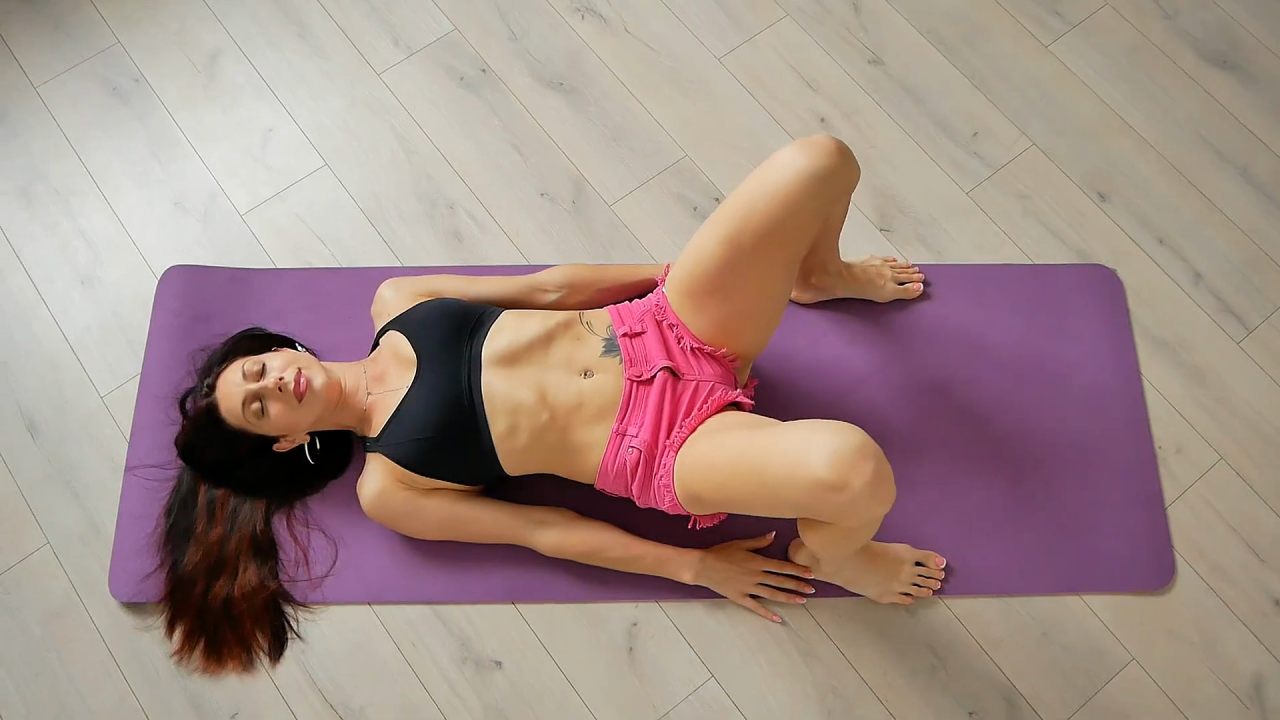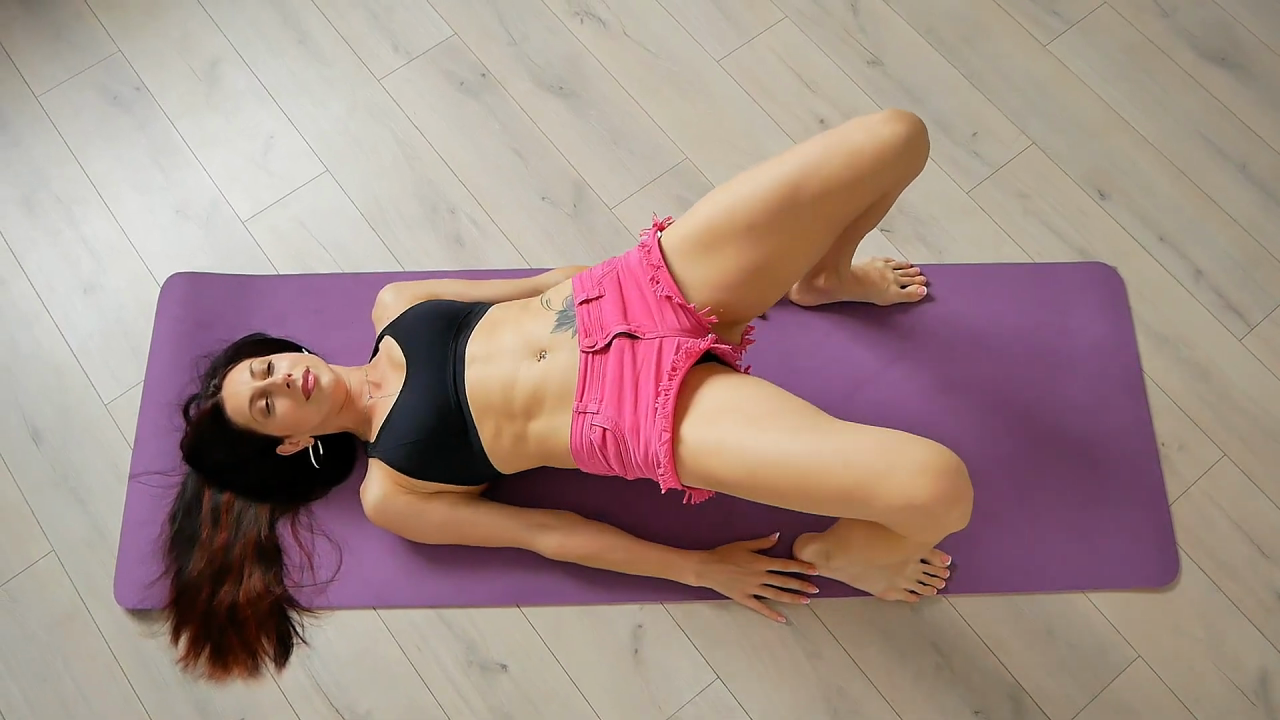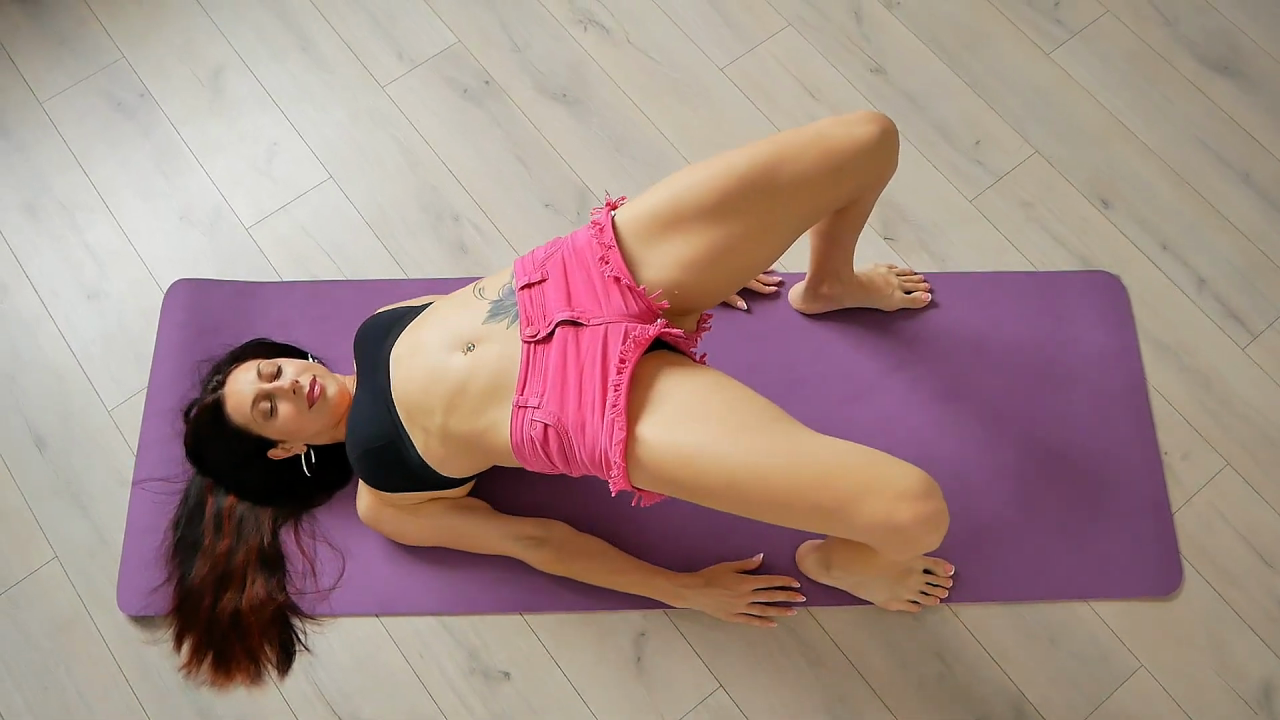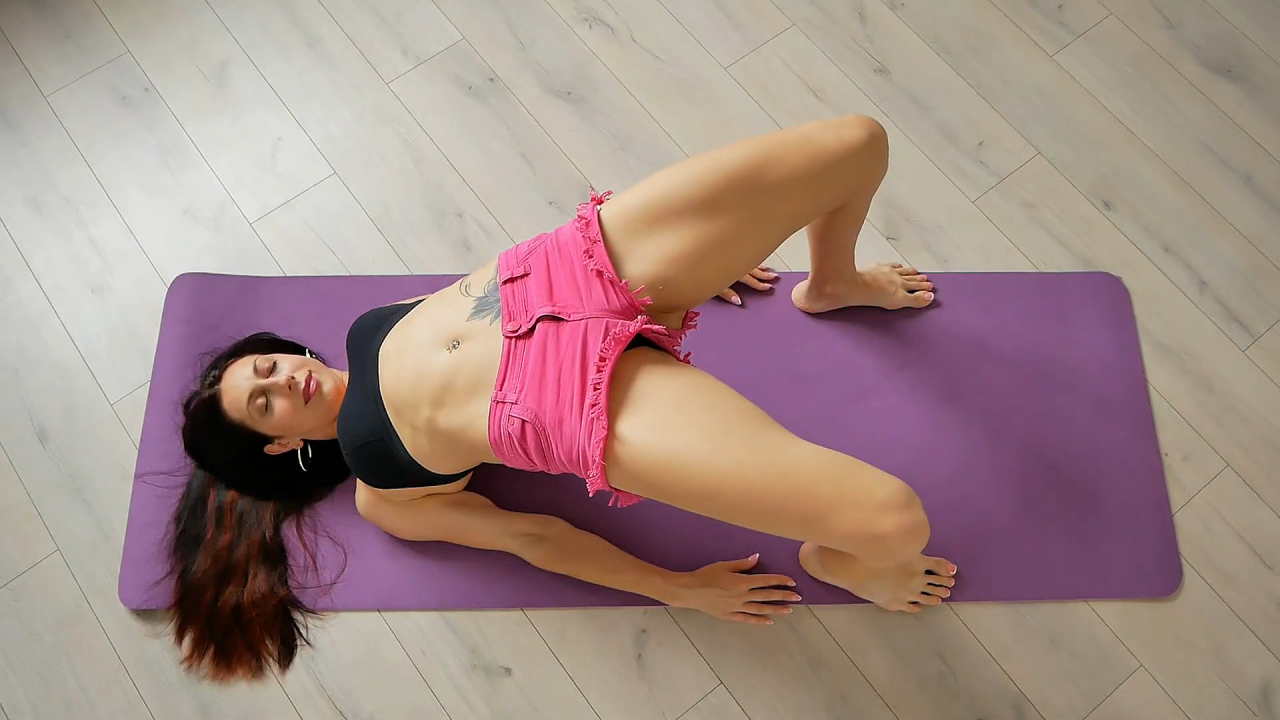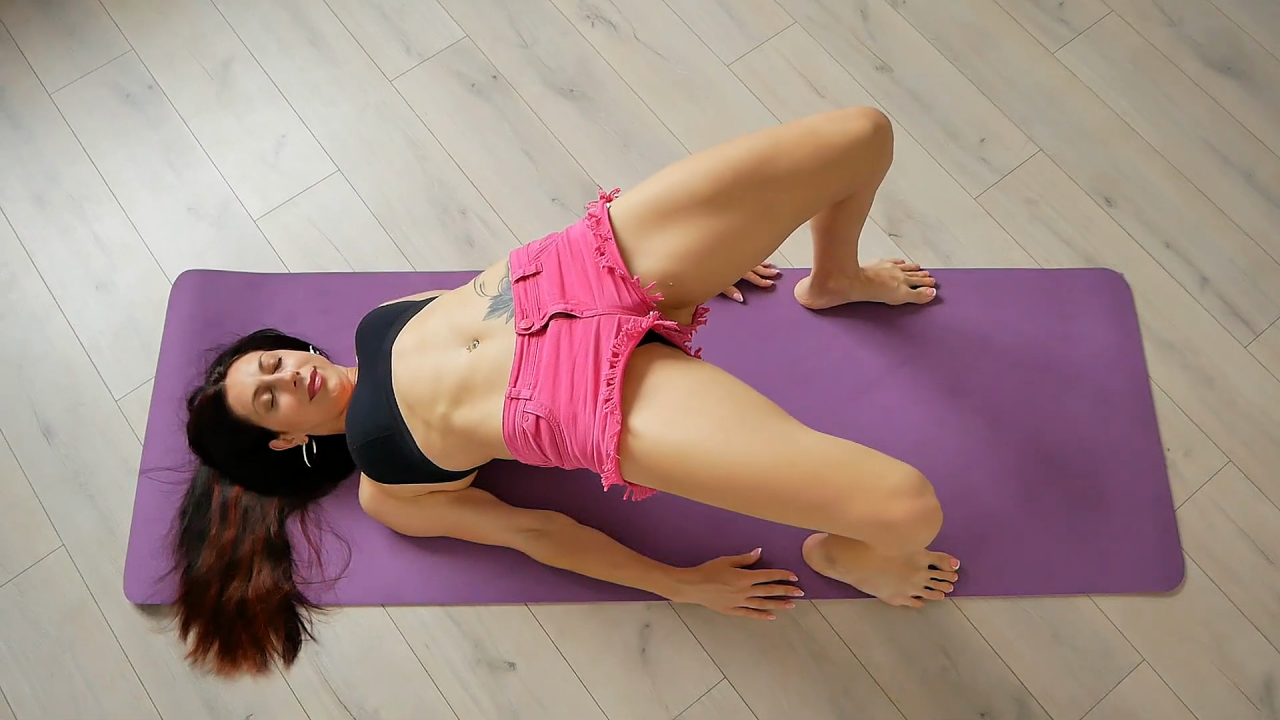
dt=1s
person 1, frame 1
left shoulder: (394, 304)
right shoulder: (385, 489)
left elbow: (547, 286)
right elbow: (543, 530)
left wrist: (683, 270)
right wrist: (696, 566)
left hip: (668, 331)
right hip: (671, 441)
left knee: (819, 161)
right knee: (851, 469)
left ankle: (820, 277)
right ankle: (832, 555)
person 1, frame 2
left shoulder: (393, 308)
right shoulder: (388, 493)
right elbow: (551, 535)
left wrist: (713, 276)
right wrist: (705, 571)
right hip: (656, 407)
left knee: (898, 136)
right knee: (936, 490)
left ankle: (823, 278)
right ankle: (837, 556)
person 1, frame 3
left shoulder: (379, 327)
right shoulder: (383, 500)
right elbow: (535, 543)
left wrist: (697, 272)
right wrist: (693, 593)
right hip: (613, 399)
left knee: (868, 137)
right knee: (913, 512)
left ankle: (829, 285)
right ankle: (837, 562)
person 1, frame 4
left shoulder: (368, 329)
right shoulder: (381, 494)
left elbow: (486, 283)
right elbow: (529, 537)
left wrist: (690, 266)
right wrist: (685, 591)
right hip: (602, 396)
left knee: (858, 141)
right knee: (892, 521)
left ankle: (832, 284)
right ankle: (837, 563)
person 1, frame 5
left shoulder: (379, 324)
right shoulder: (385, 491)
left elbow: (494, 278)
right elbow: (535, 534)
left wrist: (703, 260)
right wrist: (688, 587)
right hip: (614, 394)
left knee: (864, 133)
right knee: (905, 509)
left ankle: (834, 280)
right ankle: (842, 557)
